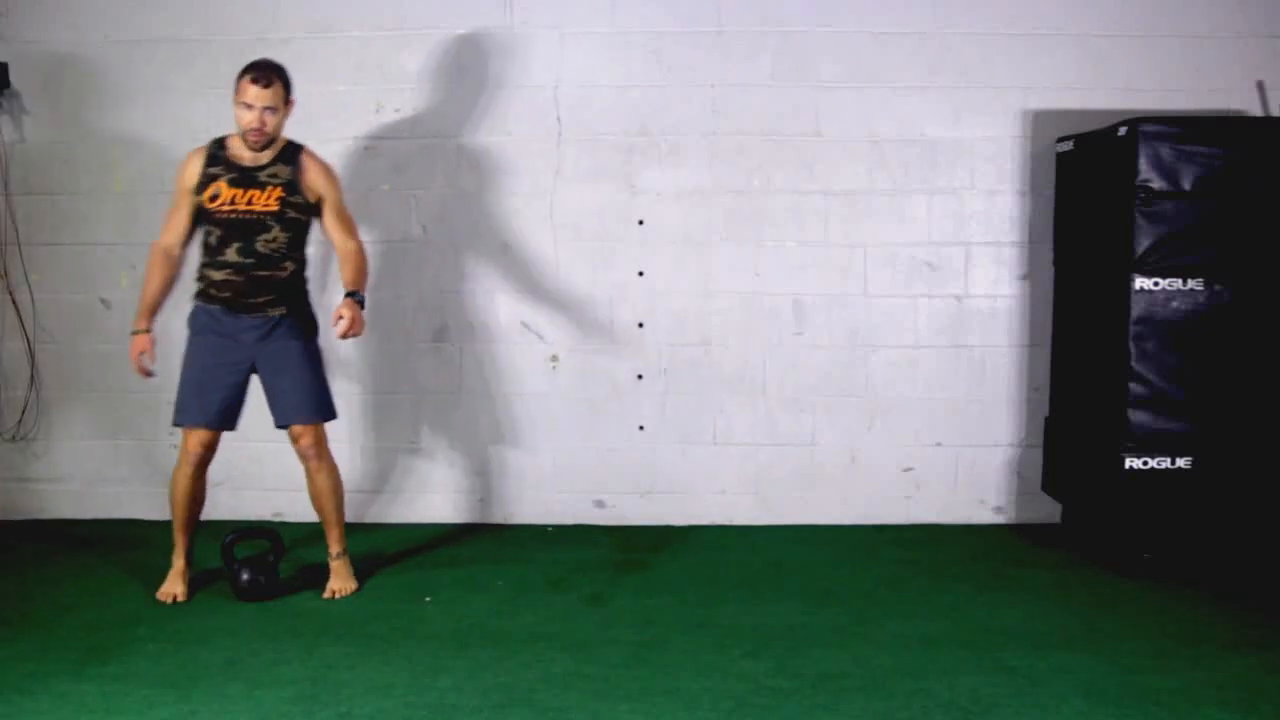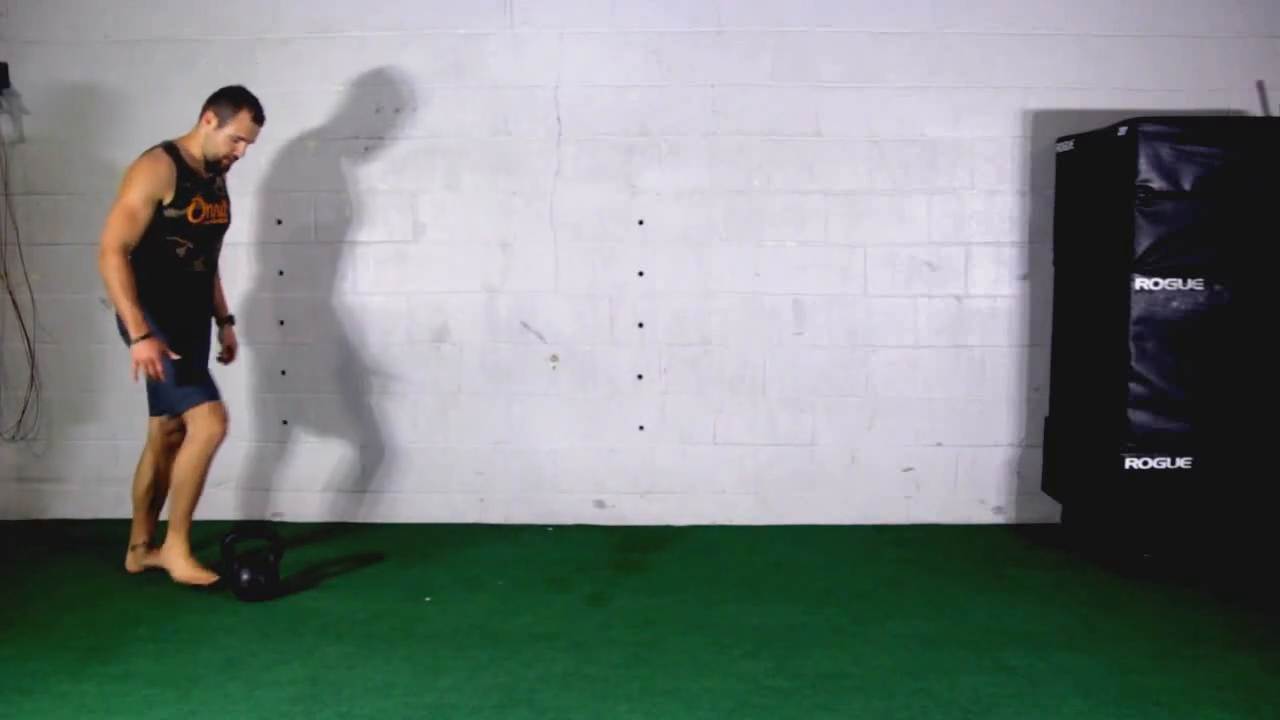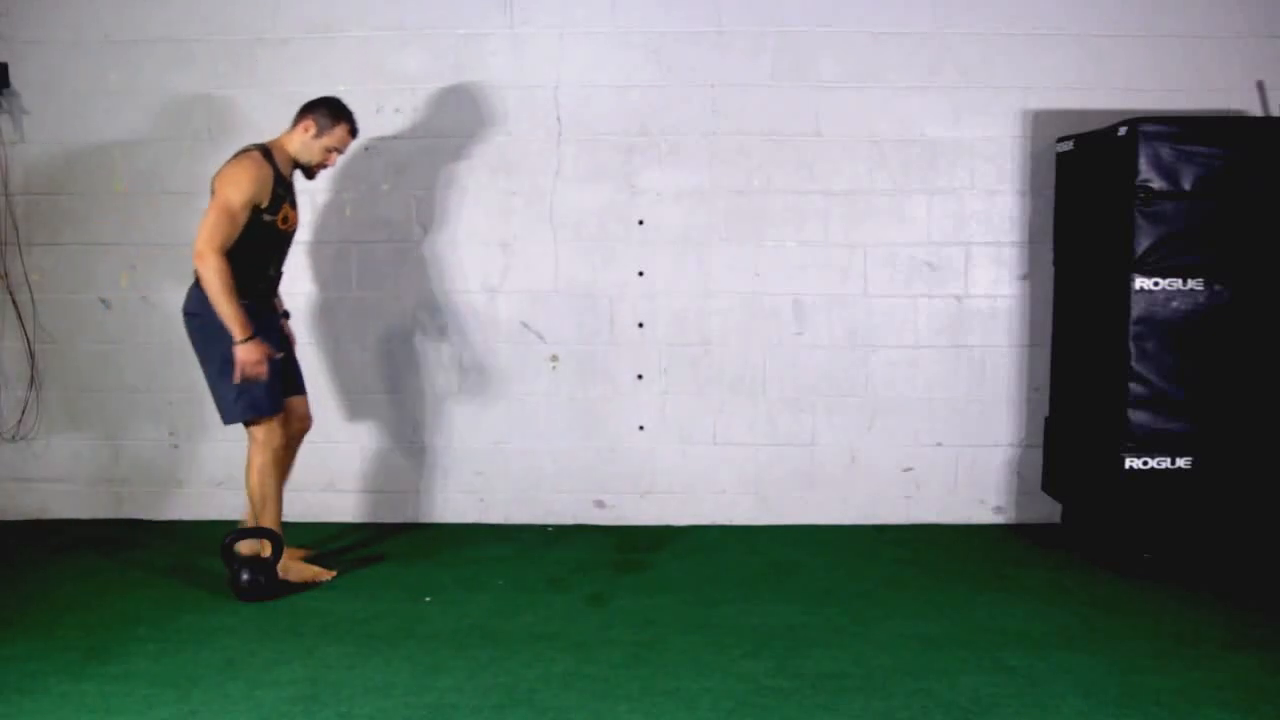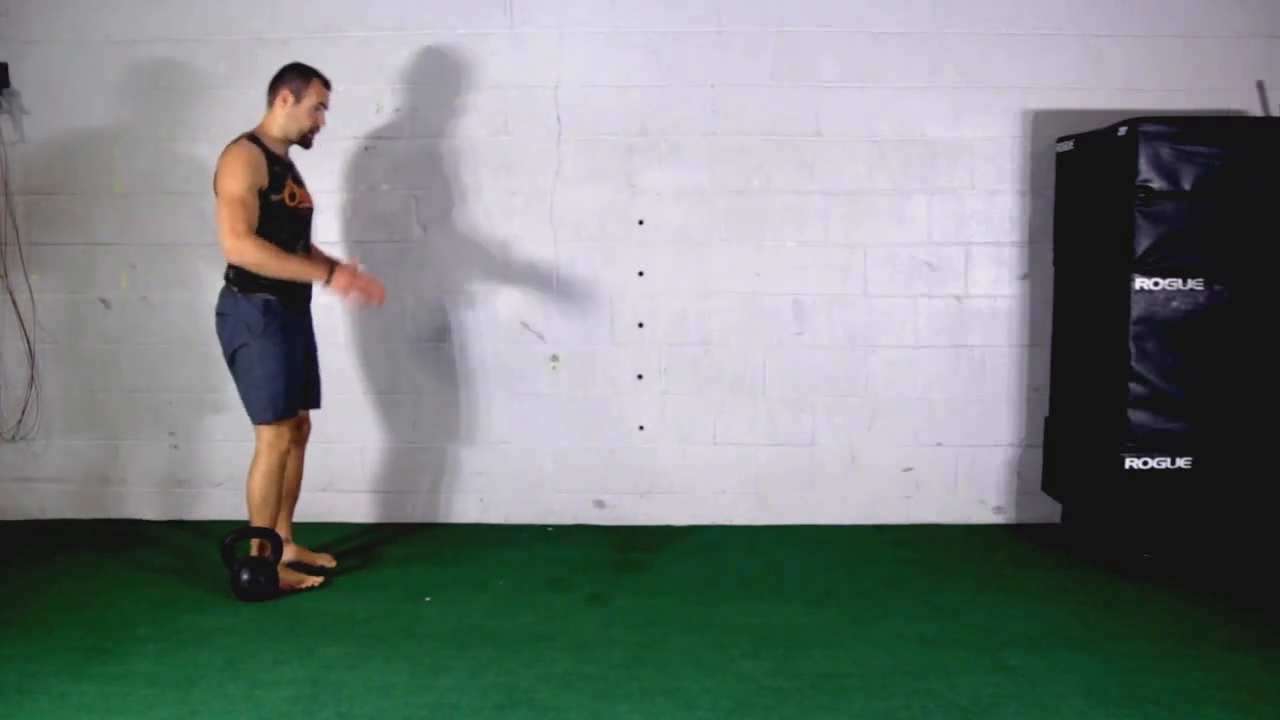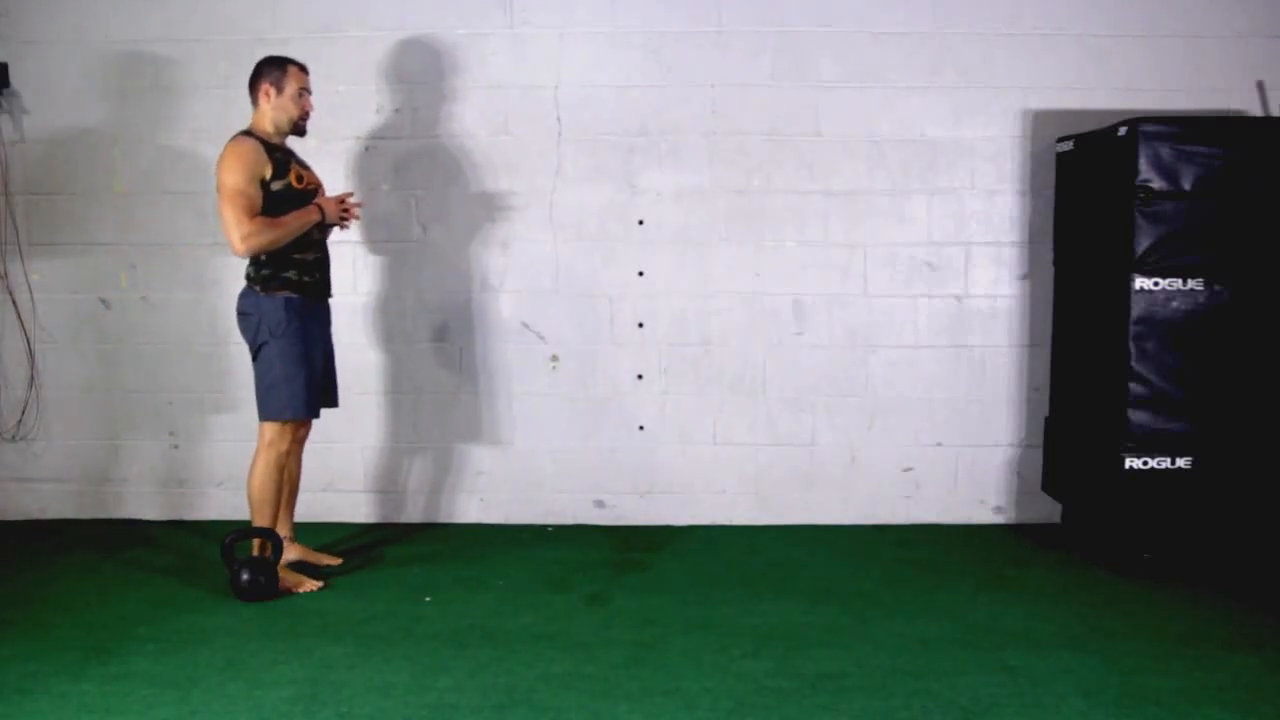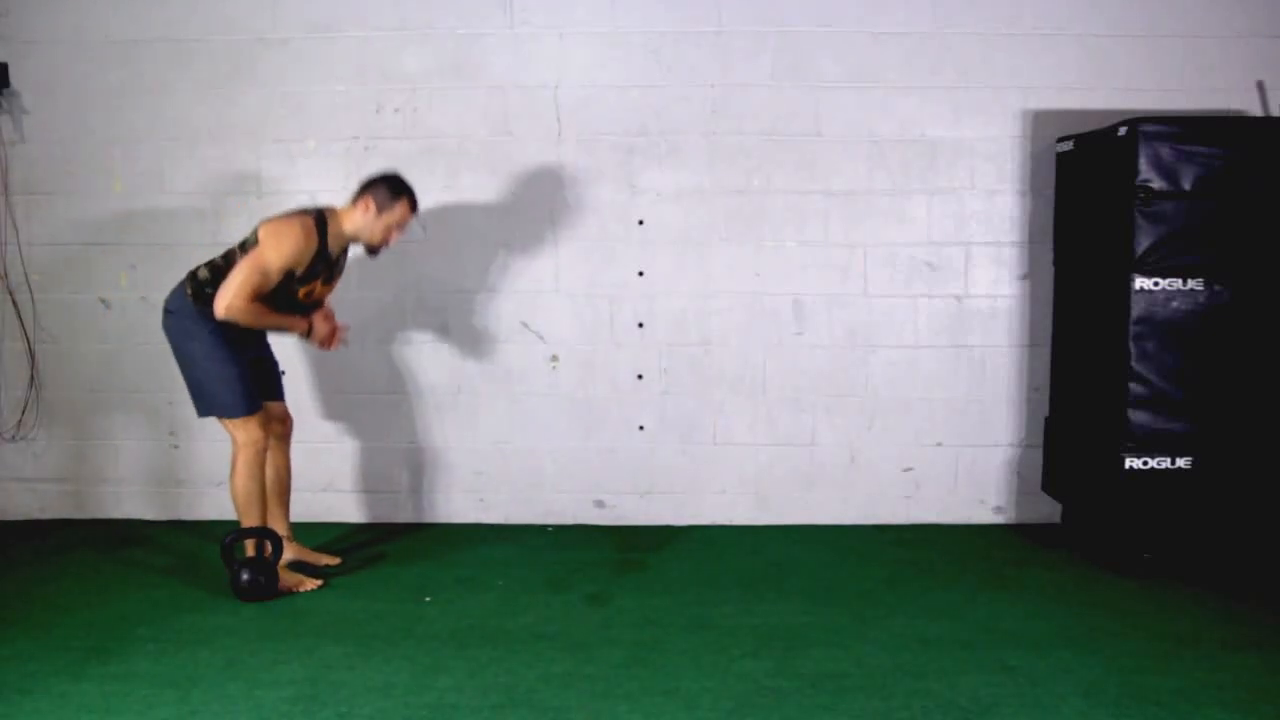
dt=0.7s
person 1, frame 1
left shoulder: (310, 171)
right shoulder: (201, 164)
left elbow: (349, 245)
right elbow: (170, 248)
left wrist: (352, 298)
right wrist: (143, 322)
left hip: (287, 325)
right hip: (216, 324)
left knee: (312, 444)
right knee: (196, 450)
left ankle: (339, 558)
right ankle: (180, 562)
person 1, frame 2
left shoulder: (216, 178)
right shoulder: (156, 170)
right elbow: (113, 252)
left wrist: (223, 319)
right wrist: (140, 334)
left hip: (191, 321)
right hip: (157, 322)
left knee: (168, 433)
right knee: (210, 423)
left ankle: (141, 547)
right ankle: (177, 544)
person 1, frame 3
left shoulder: (284, 178)
right shoulder: (251, 170)
right elbow: (208, 253)
left wrist: (278, 317)
right wrist: (243, 337)
left hip: (254, 313)
right hip: (222, 315)
left knee: (296, 418)
right knee: (270, 433)
left ankle: (256, 532)
right ankle: (274, 555)
person 1, frame 4
left shoulder: (283, 163)
right shoulder: (244, 157)
right elbow: (237, 245)
left wrist: (342, 271)
right wrist: (328, 276)
left hip: (289, 311)
right hip: (254, 312)
left knee: (296, 431)
right knee: (276, 438)
left ankle: (284, 543)
right ankle: (259, 562)
person 1, frame 5
left shoulder: (286, 156)
right shoulder: (244, 153)
right elbow: (244, 238)
left wrist: (330, 215)
right wrist: (317, 212)
left hip: (309, 304)
right hip: (277, 307)
left knee: (297, 431)
right knee: (278, 436)
left ankle: (285, 543)
right ankle: (261, 562)
person 1, frame 6
left shoulder: (339, 247)
right shoulder: (297, 235)
left elbow: (305, 301)
right elbow: (228, 305)
left wrist: (321, 324)
right wrist: (304, 327)
left hip: (239, 328)
right hip: (198, 316)
left knee: (279, 425)
right knee: (253, 435)
left ankle: (283, 544)
